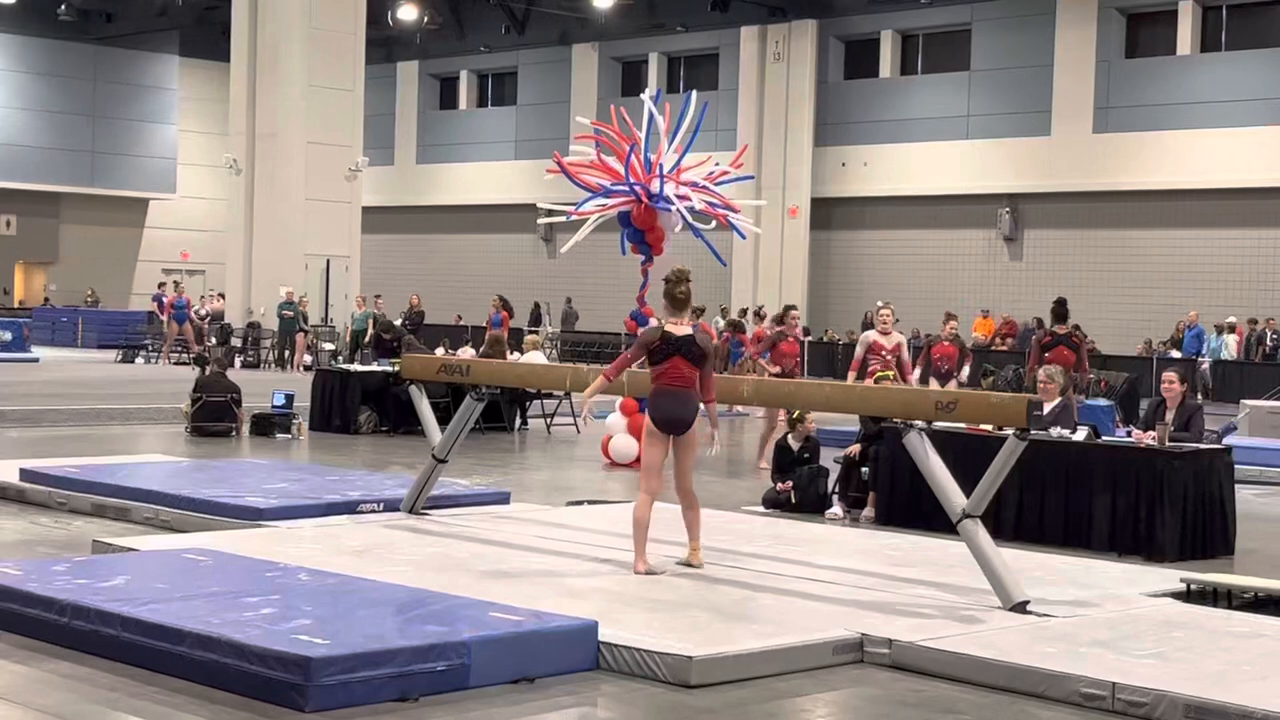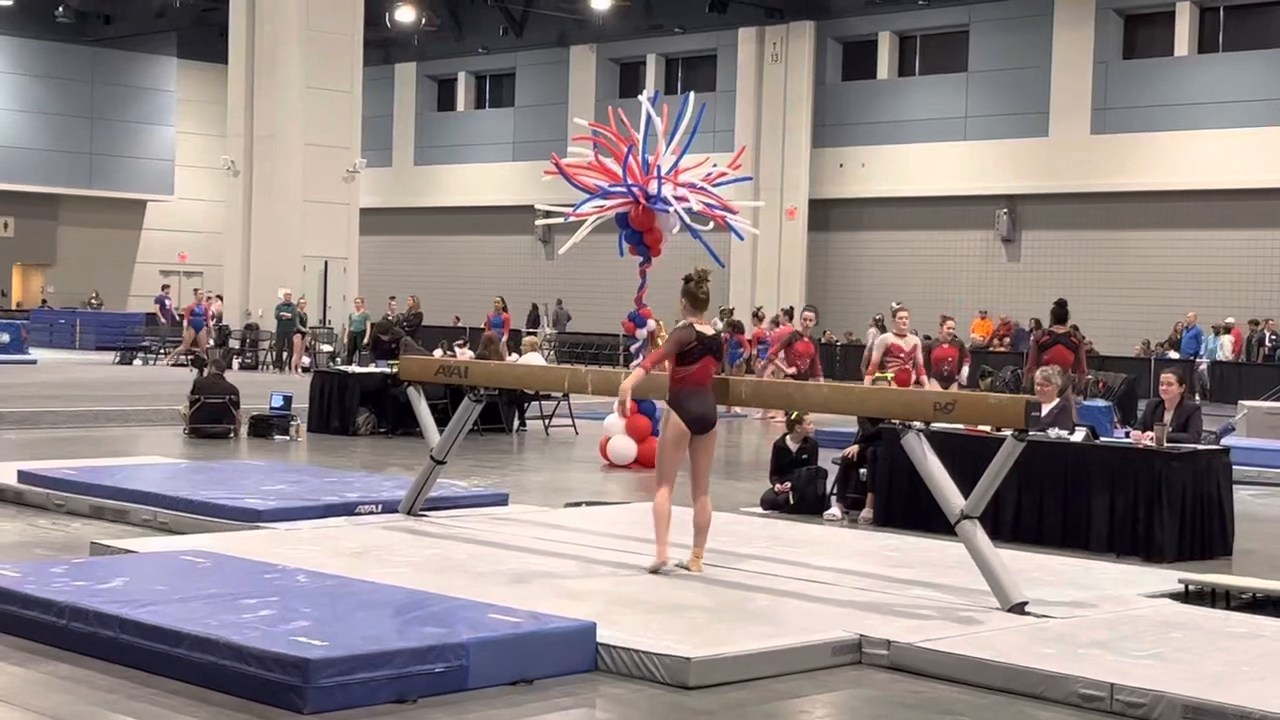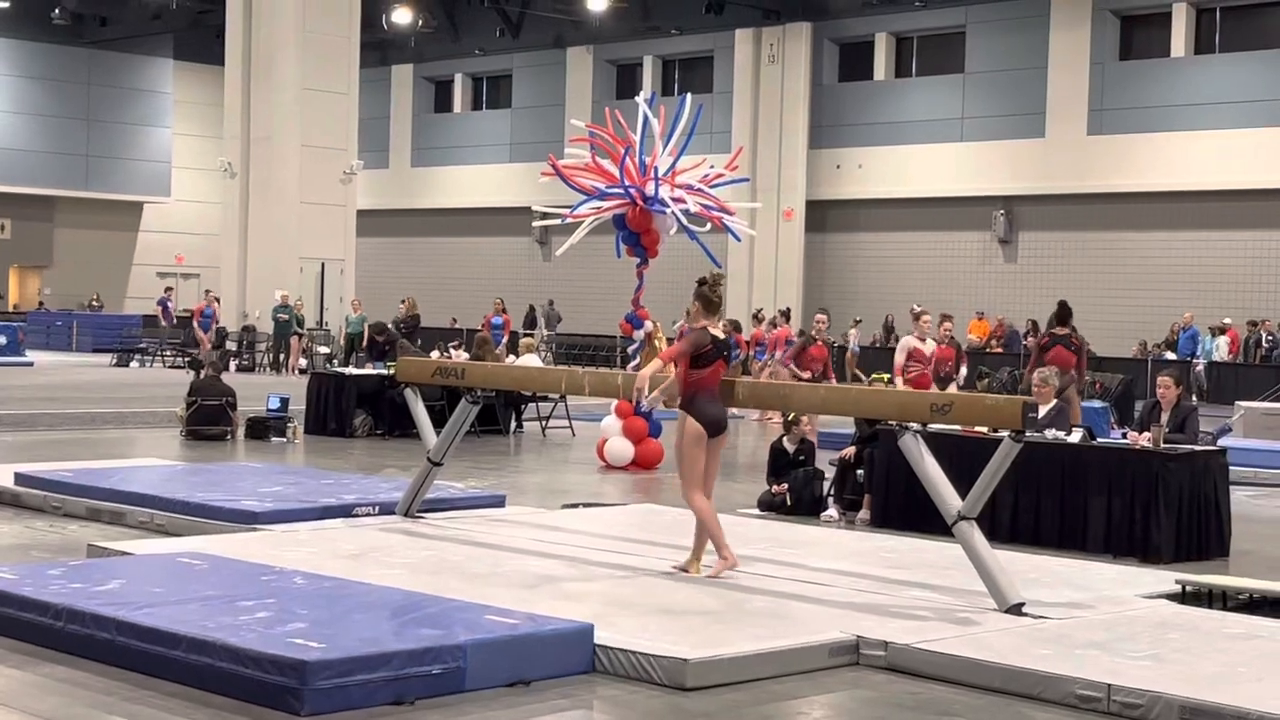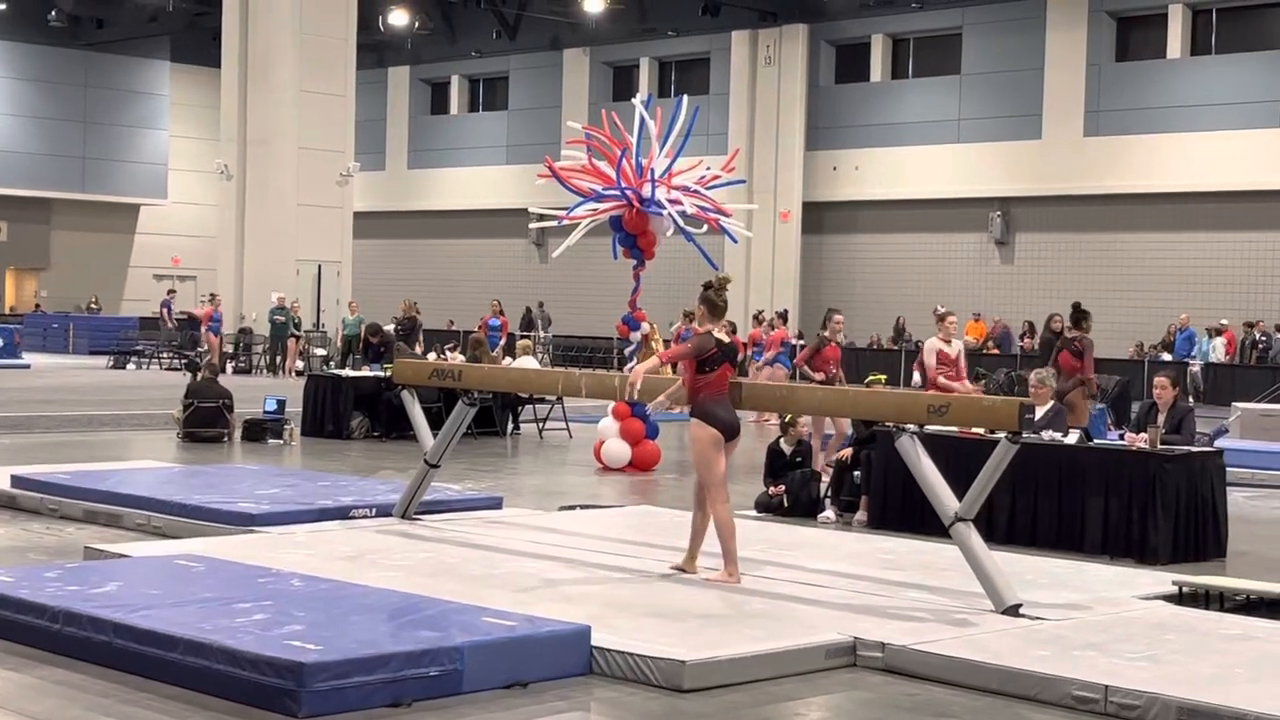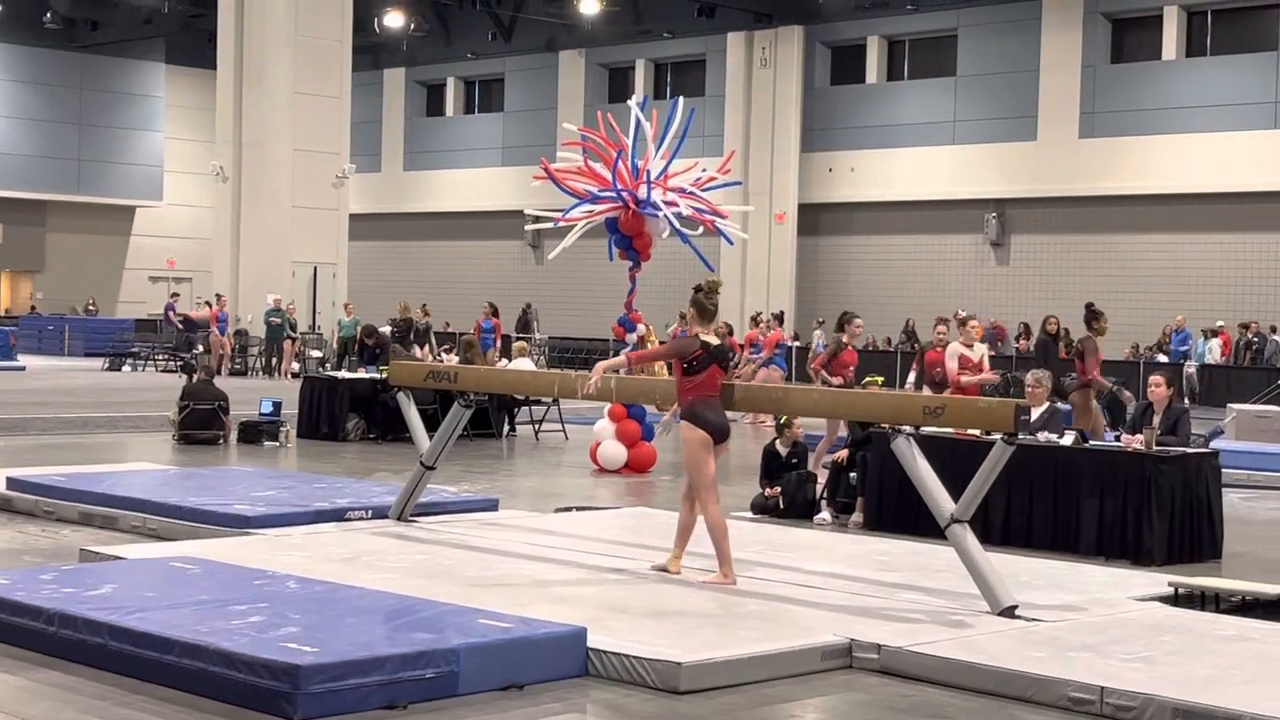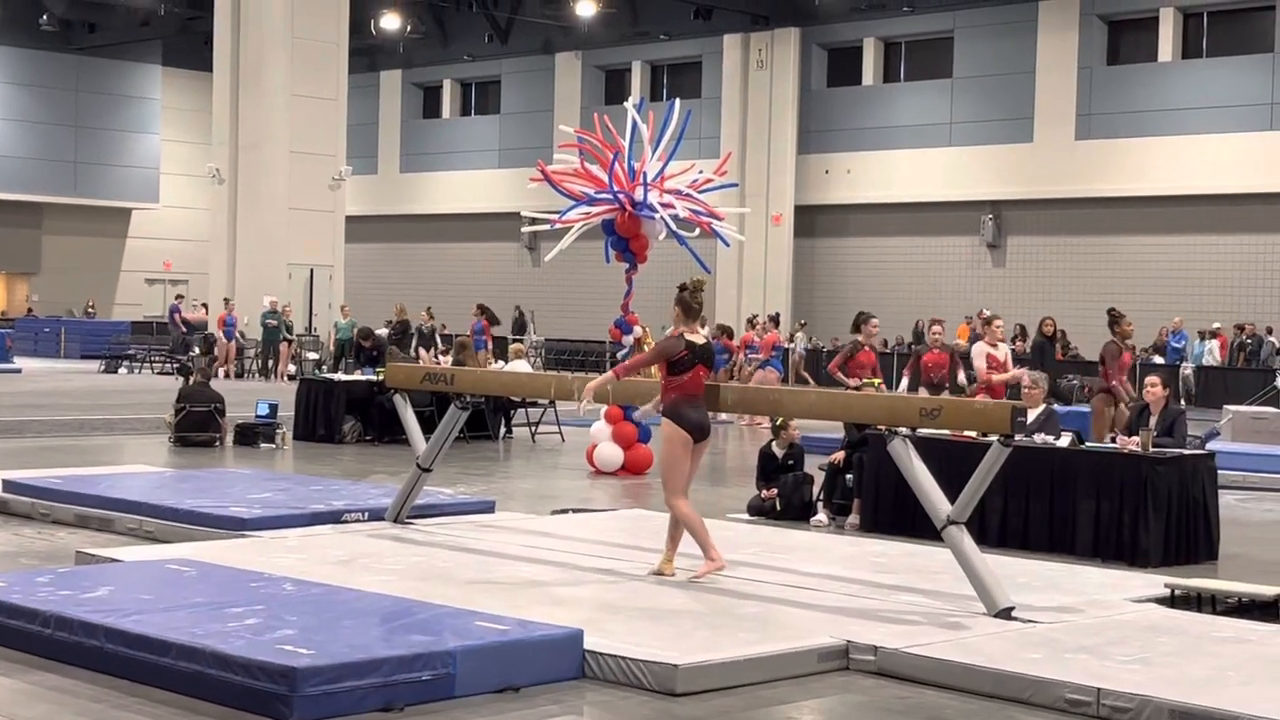
dt=0.3s
person 1, frame 1
left shoulder: (652, 335)
right shoulder: (702, 340)
left elbow: (621, 365)
right elbow: (707, 387)
left wrist: (588, 394)
right wrist: (715, 425)
left hip: (659, 409)
right hip: (687, 411)
left knee: (648, 490)
right knee: (685, 486)
left ankle: (640, 559)
right ankle: (694, 552)
person 1, frame 2
left shoulder: (684, 333)
right shoulder: (718, 339)
left elbow: (655, 357)
left wrist: (630, 382)
left hip: (683, 410)
right hip: (708, 411)
left knee: (663, 485)
right knee: (701, 491)
left ankle: (662, 550)
right ankle: (696, 556)
person 1, frame 3
left shoulder: (698, 335)
right shoulder: (724, 342)
left elbow: (674, 352)
left wrist: (648, 370)
right wrist: (660, 392)
left hip: (696, 413)
right hip: (718, 414)
left knee: (692, 493)
right knee: (704, 493)
left ankle: (726, 553)
right ankle: (694, 560)
person 1, frame 4
left shoulder: (704, 341)
right shoulder: (729, 345)
left elbow: (674, 354)
left wrist: (642, 367)
right wrist: (664, 398)
left hip: (708, 420)
right hip: (729, 418)
left knee: (717, 498)
right knee: (703, 491)
left ankle: (731, 570)
right ankle: (690, 558)
person 1, frame 5
left shoulder: (689, 344)
right shoulder: (722, 349)
left elbow: (648, 354)
left wrist: (606, 364)
right wrist: (673, 413)
left hip: (697, 422)
right hip: (719, 422)
left knee: (708, 500)
right knee: (690, 494)
left ankle: (726, 571)
right ankle: (674, 558)
person 1, frame 6
left shoulder: (675, 343)
right shoulder: (707, 347)
left elbow: (635, 364)
left wrist: (596, 383)
right wrist: (655, 404)
left hip: (679, 420)
right hip: (701, 420)
left knee: (675, 497)
right knee: (678, 494)
left ankle: (713, 555)
right ankle: (667, 560)
